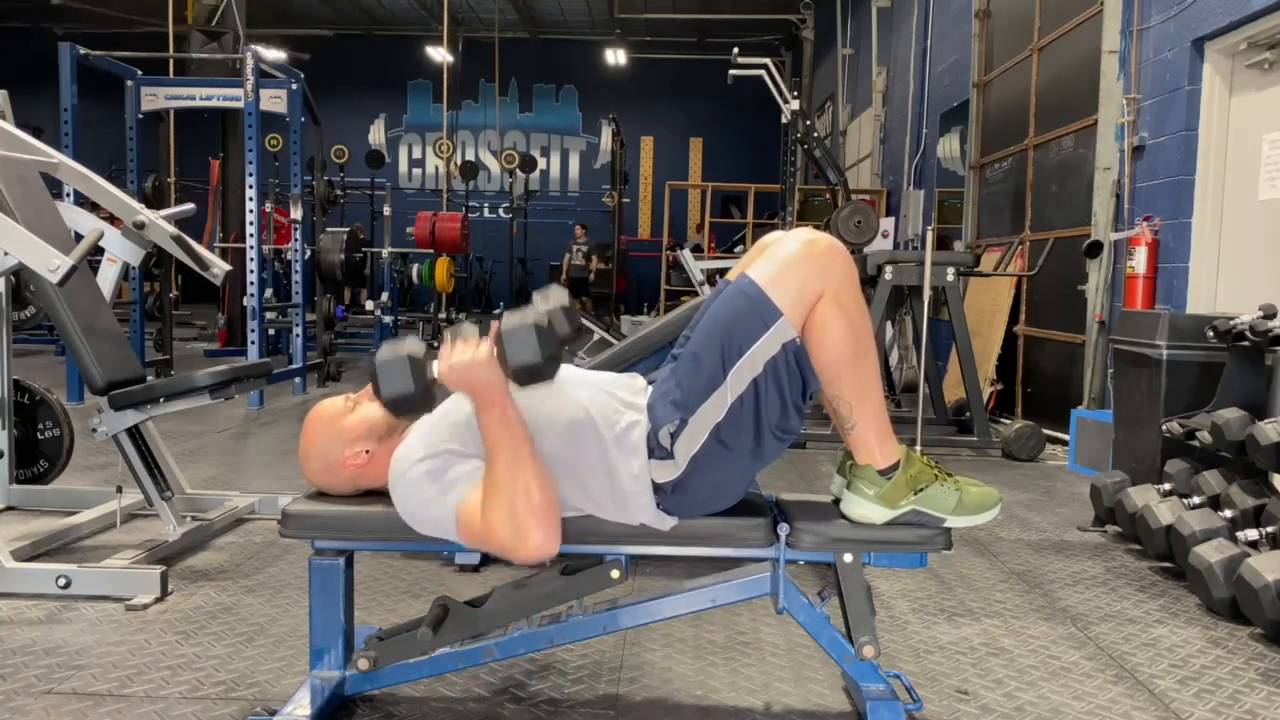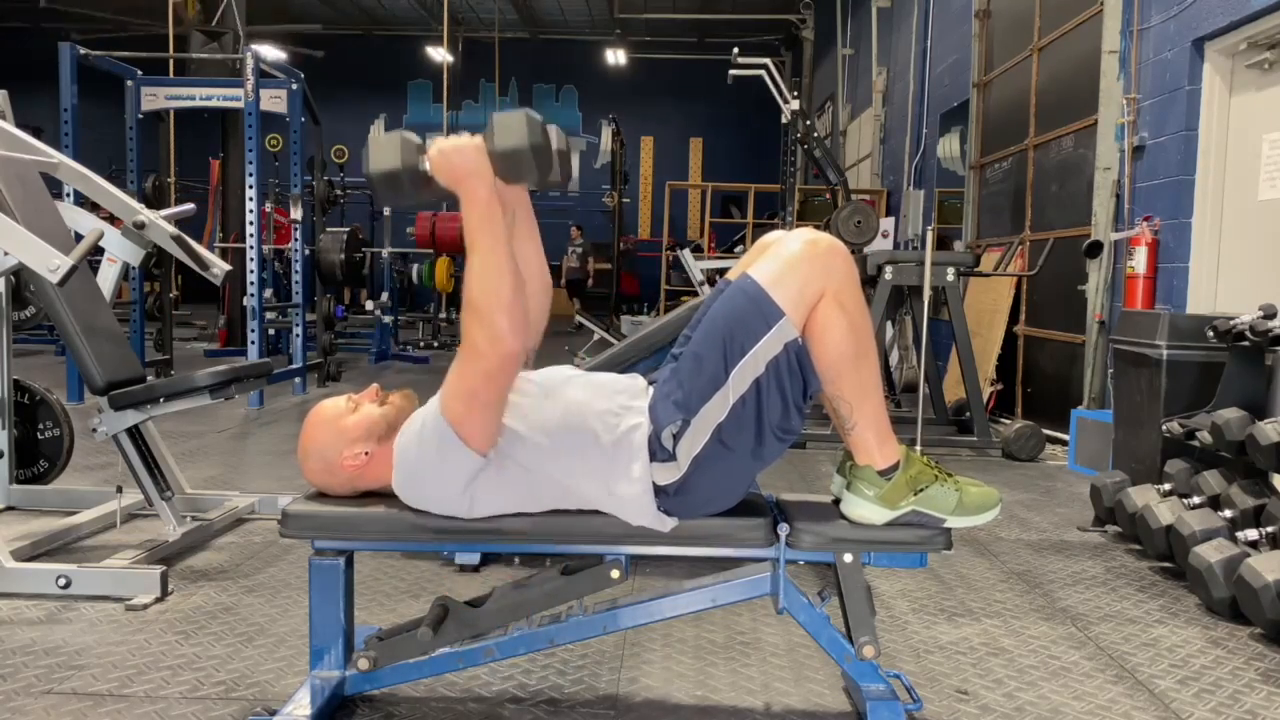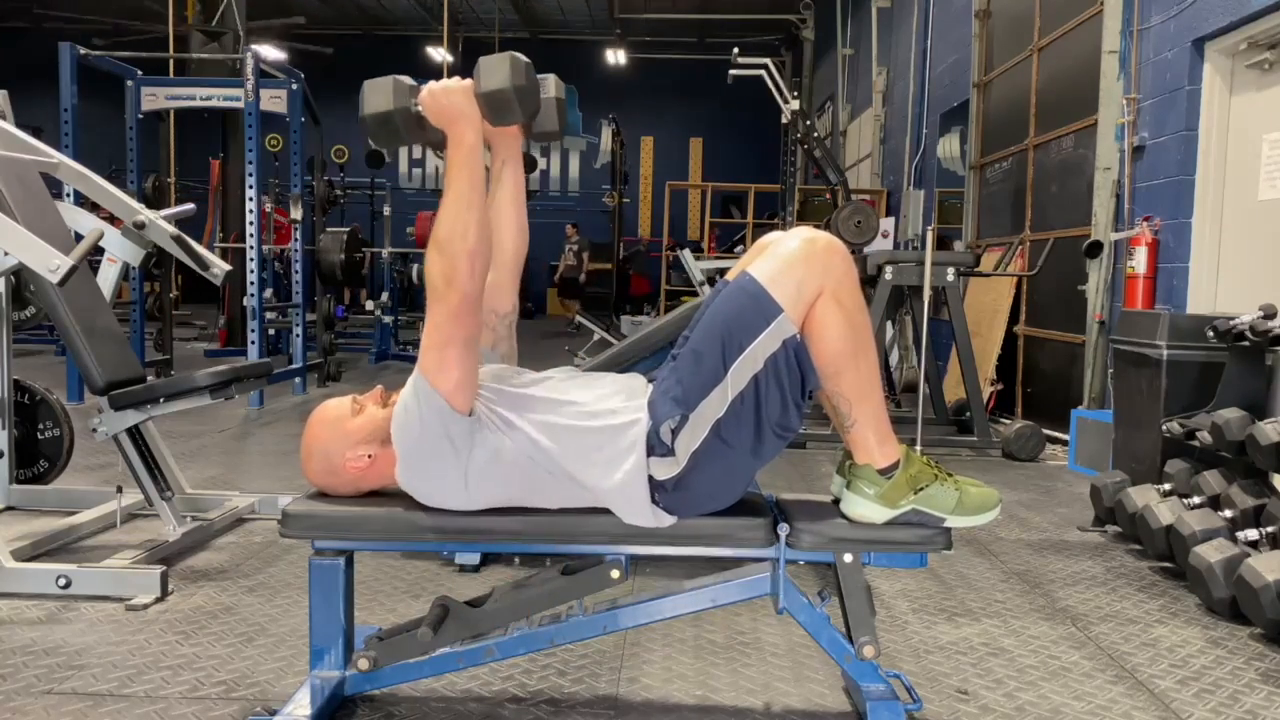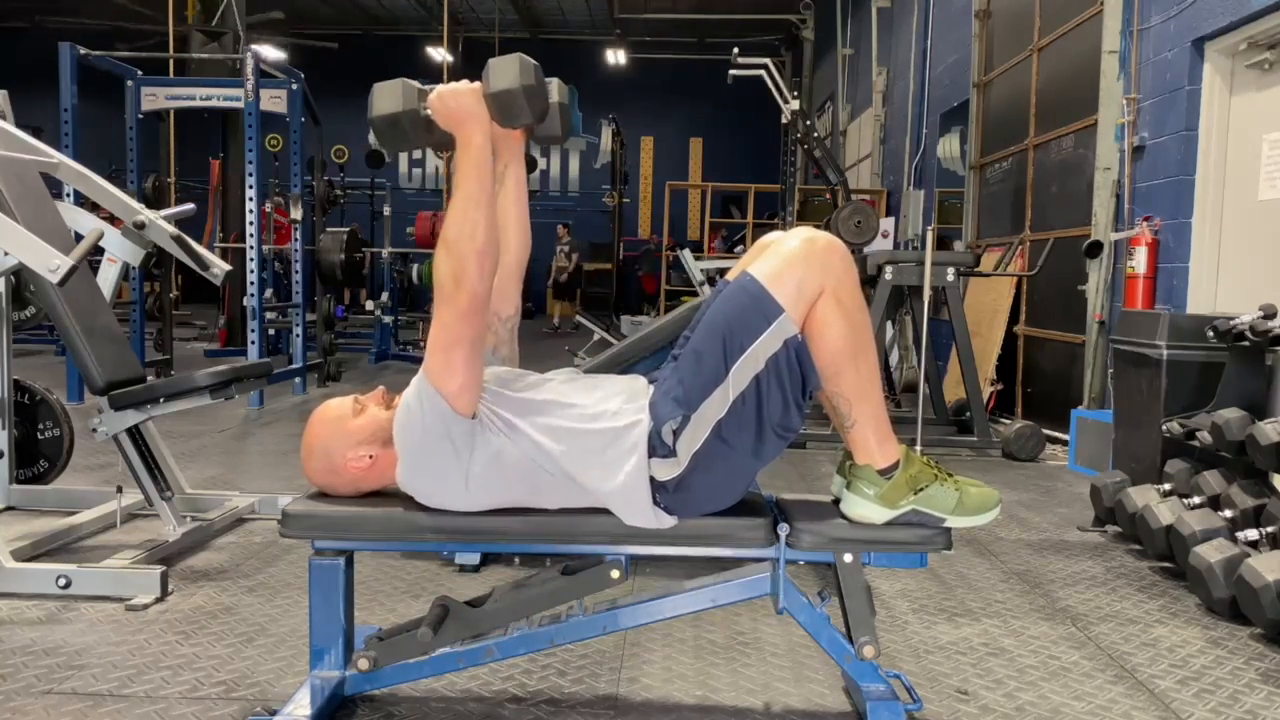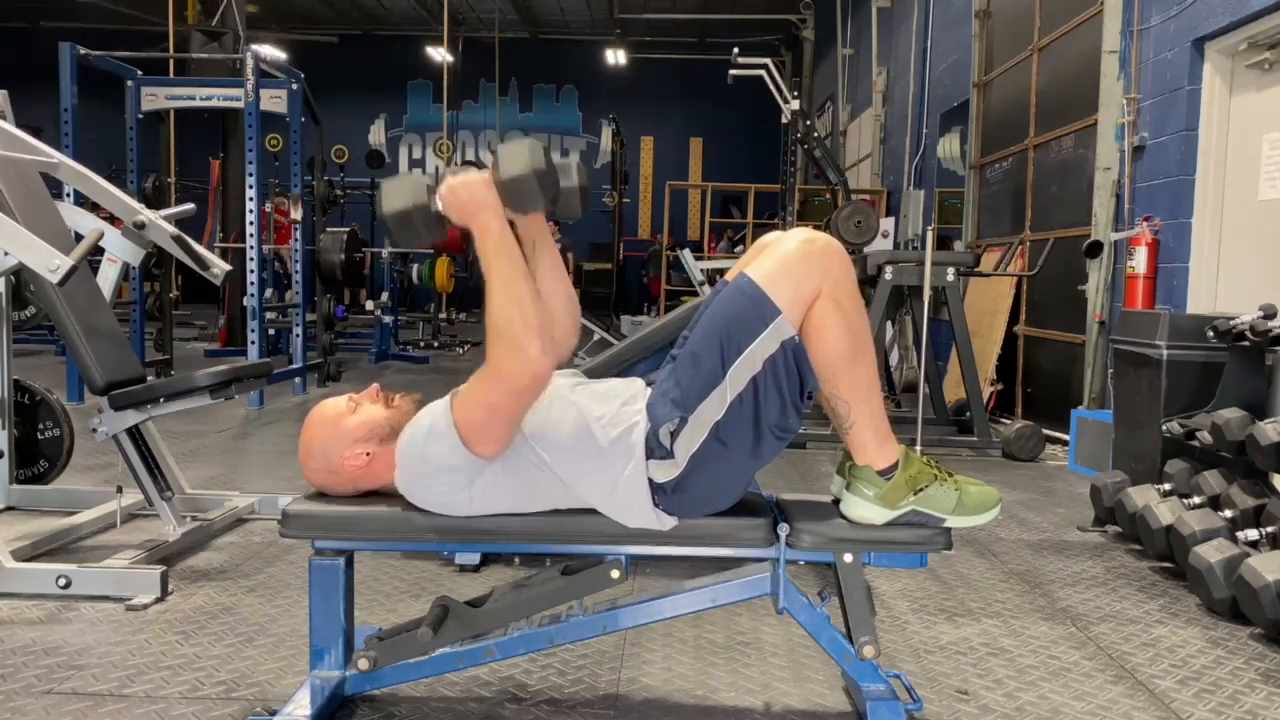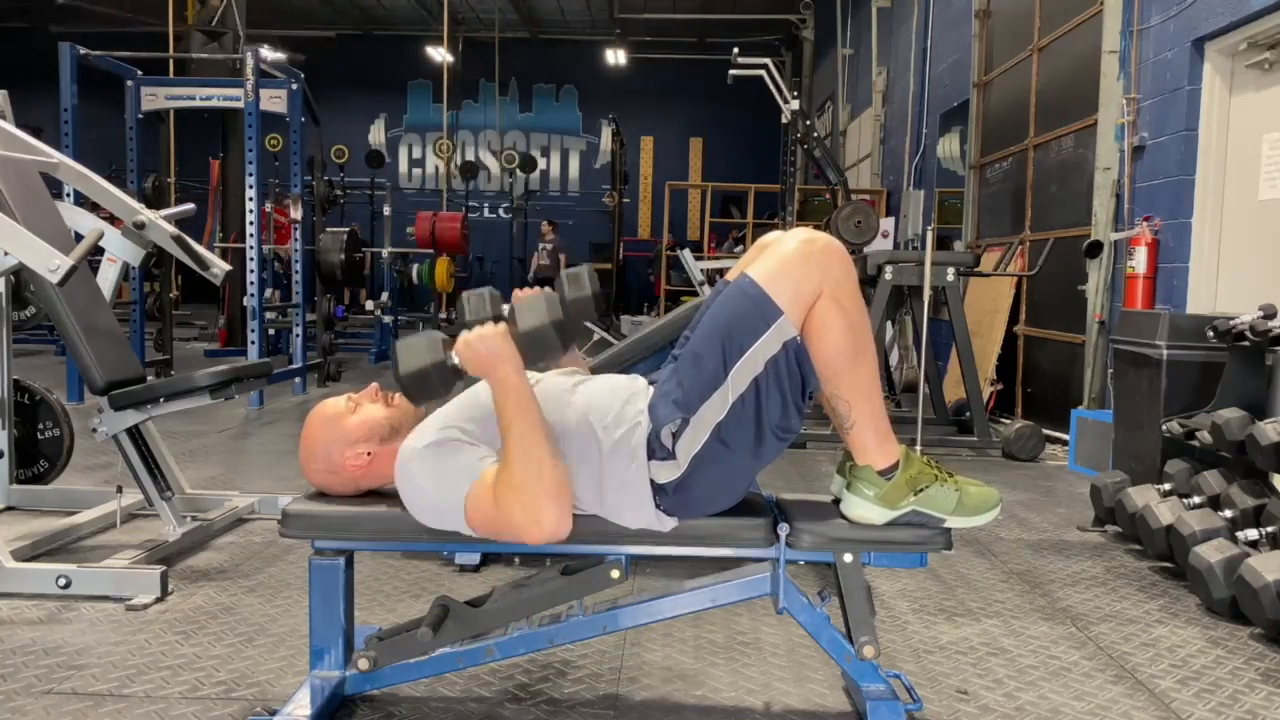
dt=0.4s
person 1, frame 1
left shoulder: (430, 435)
right shoulder: (421, 477)
right elbow: (535, 536)
left wrist: (508, 369)
right wrist: (490, 394)
left hip: (655, 408)
right hip: (676, 455)
left knee: (785, 251)
right knee: (813, 258)
left ankle: (868, 459)
right ankle: (884, 475)
person 1, frame 2
left shoulder: (452, 424)
right shoulder: (428, 459)
left elbow: (528, 317)
right elbow: (504, 342)
left wrist: (511, 192)
right wrist: (472, 191)
left hip: (659, 416)
right hip: (677, 456)
left knee: (781, 251)
right knee: (814, 259)
left ankle: (868, 465)
right ankle: (886, 479)
person 1, frame 3
left shoulder: (457, 406)
right shoulder: (426, 441)
left elbow: (497, 283)
right elbow: (457, 290)
left wrist: (504, 148)
right wrist: (461, 132)
left hip: (665, 420)
right hip: (677, 454)
left knee: (781, 251)
right knee: (813, 256)
left ankle: (868, 461)
right ankle: (884, 477)
person 1, frame 4
left shoulder: (461, 409)
right shoulder: (427, 444)
left elbow: (502, 279)
right elbow: (465, 293)
left wrist: (507, 151)
right wrist: (471, 135)
left hip: (664, 419)
right hip: (679, 453)
left knee: (780, 251)
right knee: (814, 256)
left ankle: (867, 459)
right ankle: (884, 475)
person 1, frame 5
left shoulder: (452, 429)
right shoulder: (429, 458)
left elbow: (561, 332)
right elbow: (526, 365)
left wrist: (528, 224)
right wrist: (484, 219)
left hip: (657, 419)
right hip: (674, 451)
left knee: (781, 255)
right knee: (810, 255)
left ankle: (863, 461)
right ankle: (884, 475)
person 1, frame 6
left shoulder: (440, 435)
right shoulder: (426, 468)
right elbow: (546, 518)
right wrist: (503, 371)
left hip: (656, 408)
right hip: (677, 452)
left knee: (779, 251)
right knee: (813, 257)
left ankle: (865, 459)
right ankle: (885, 477)
